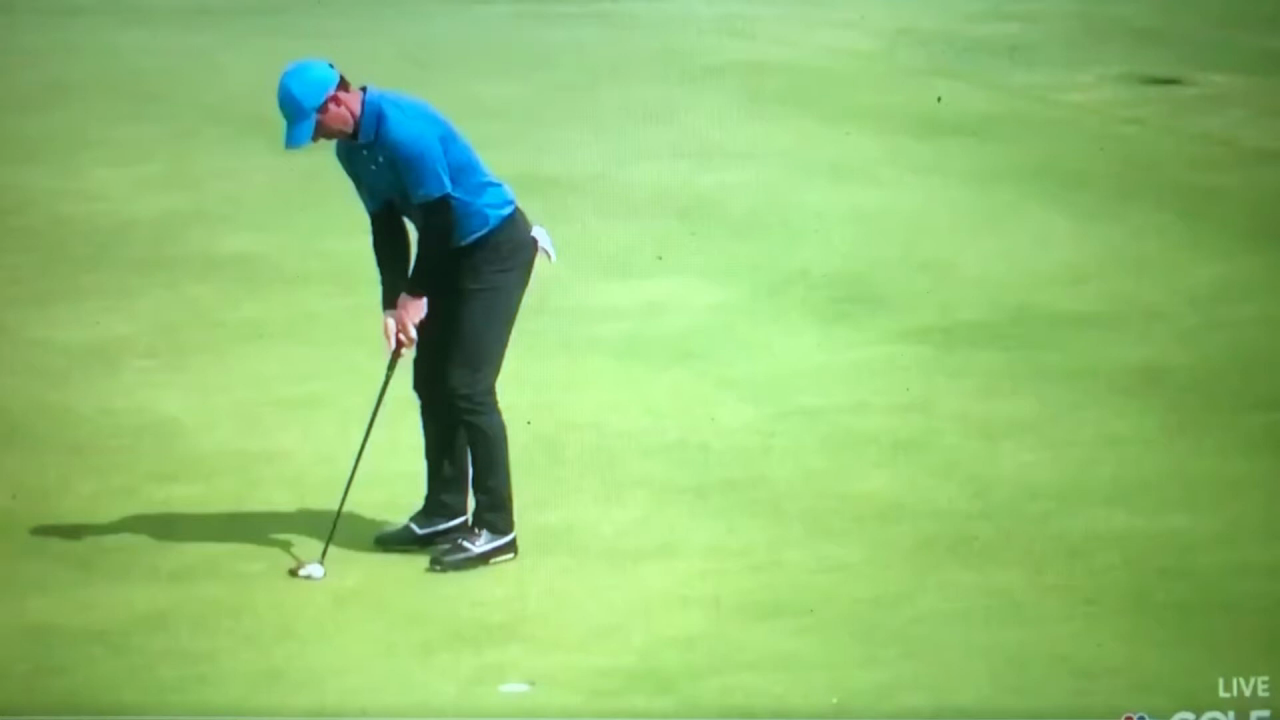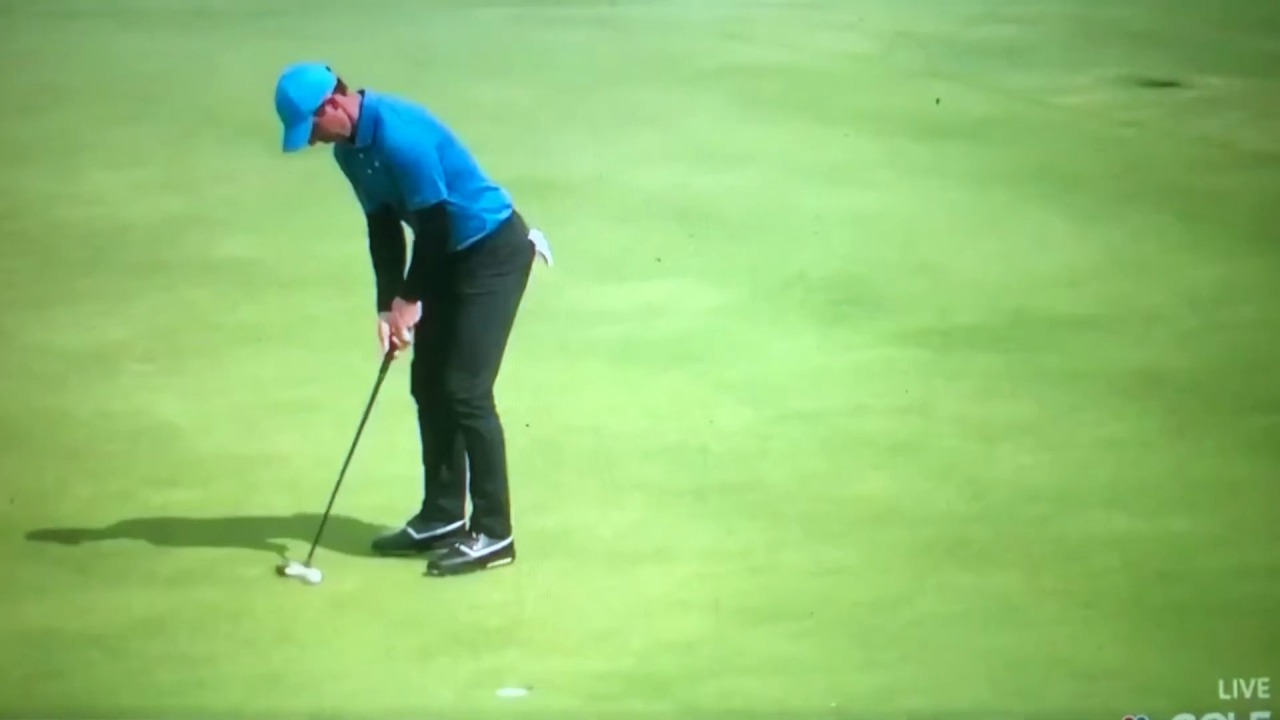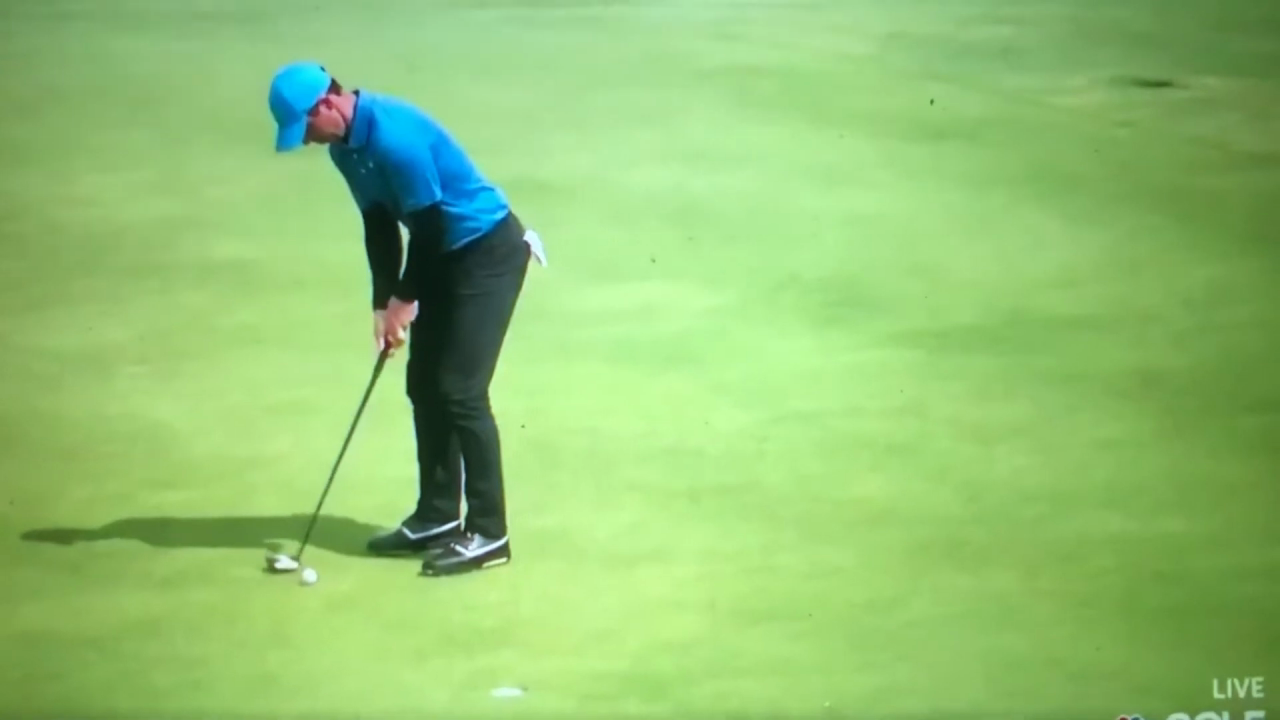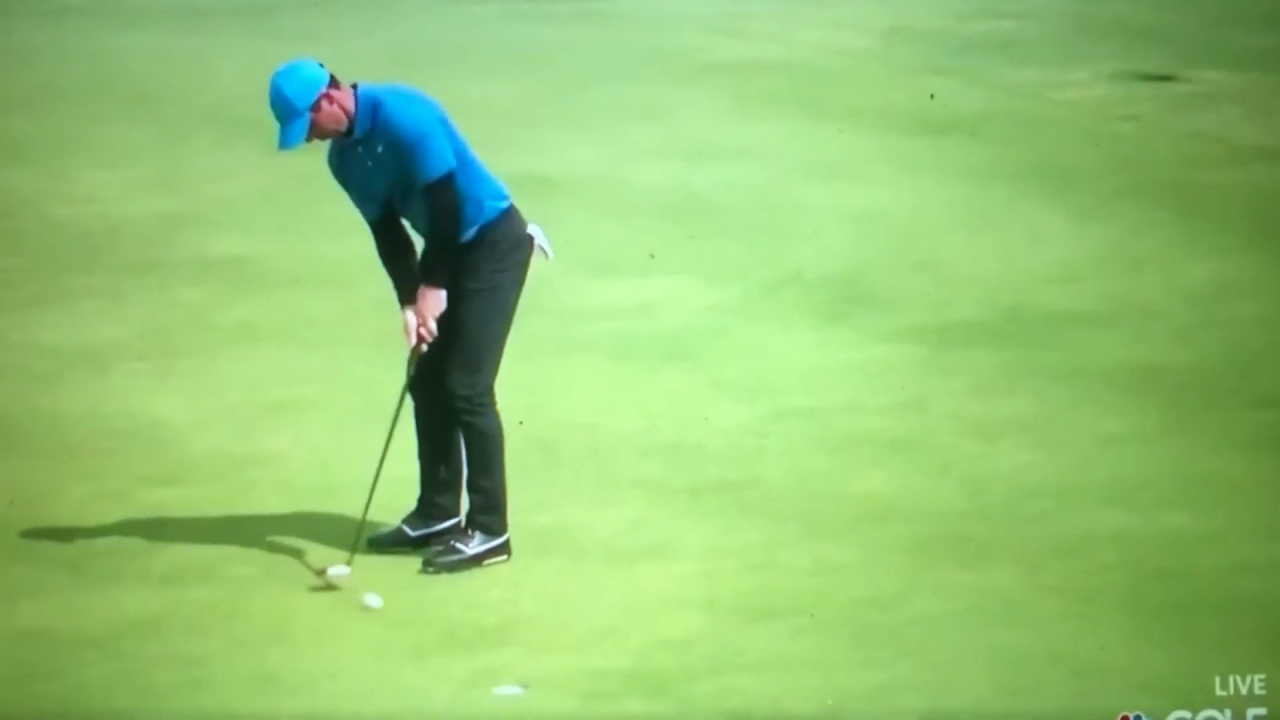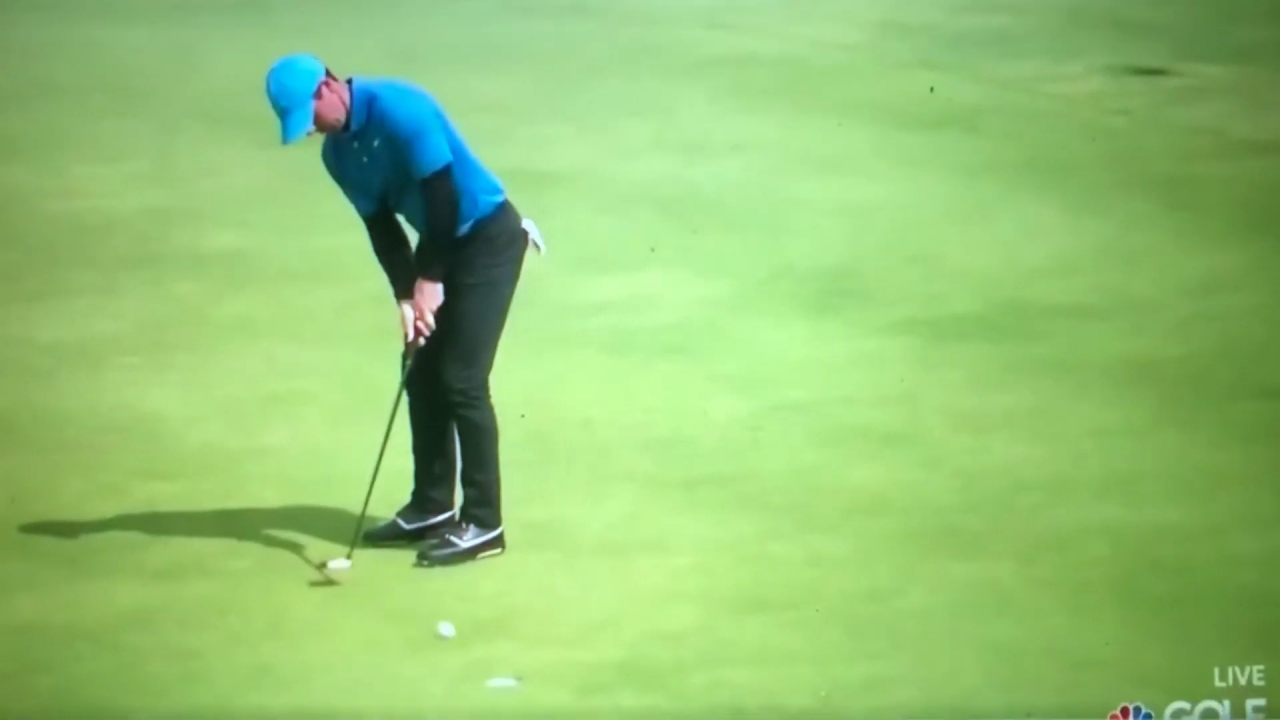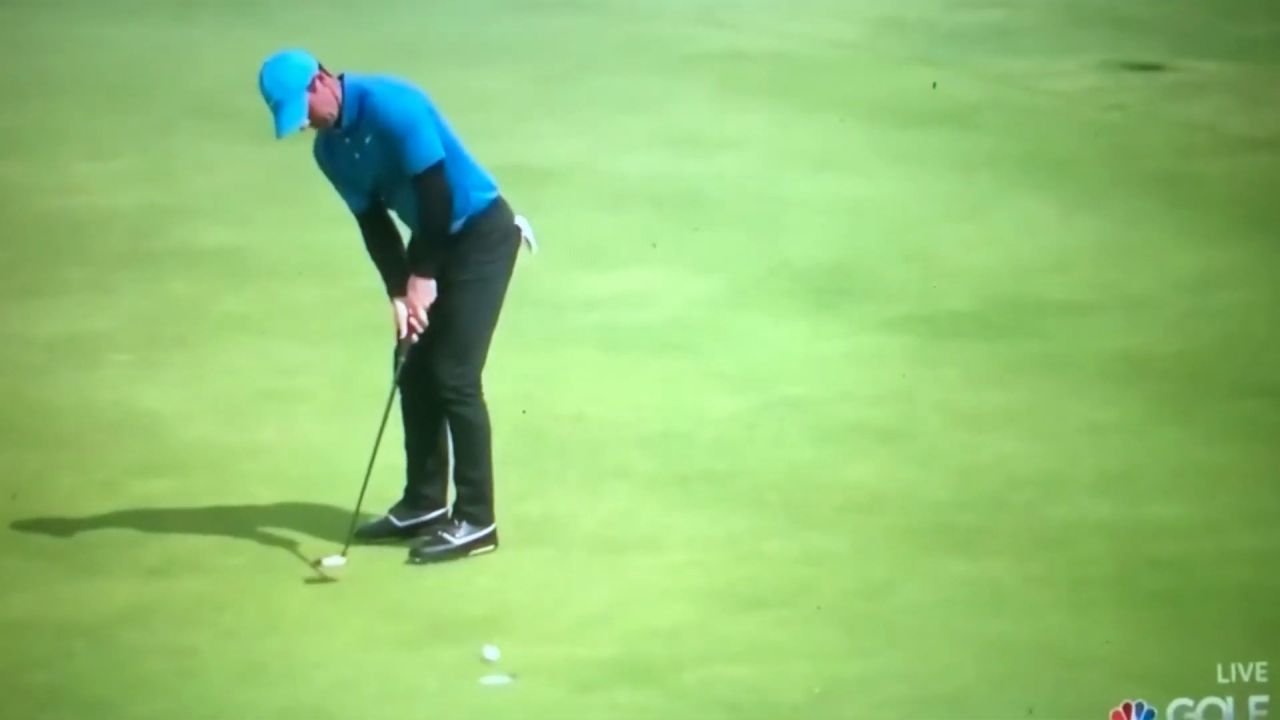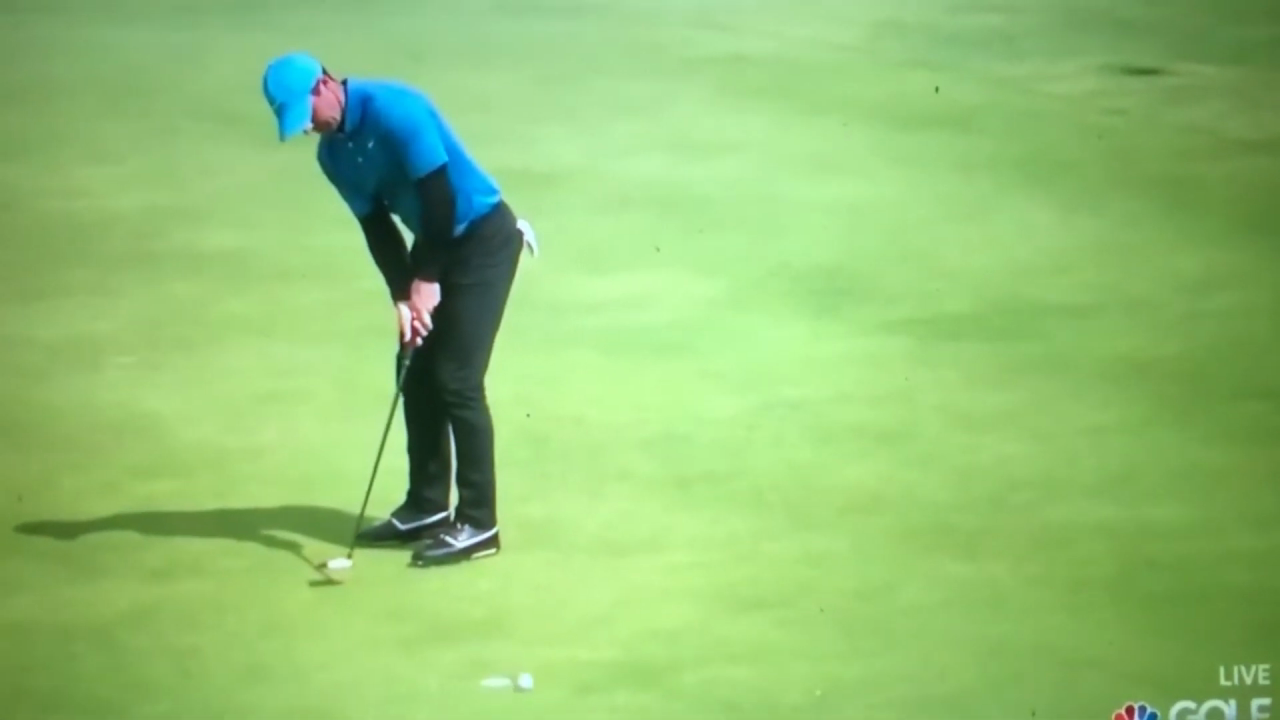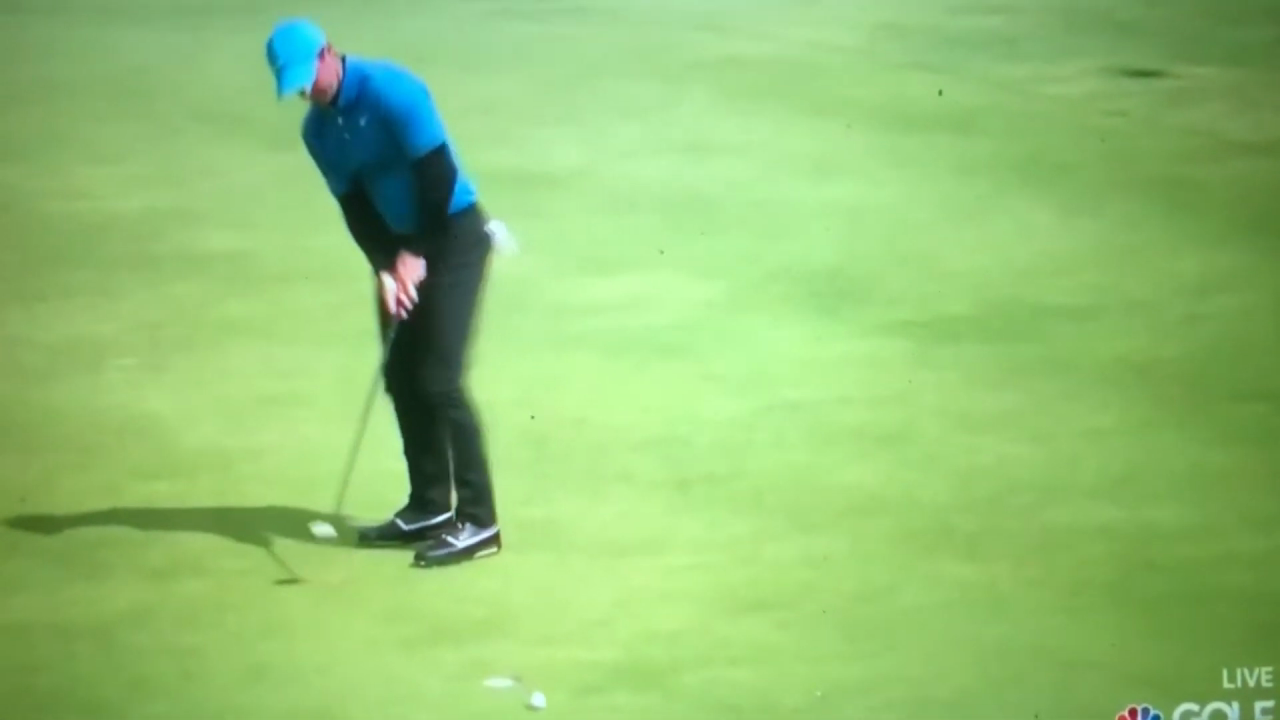
dt=0.4s
person 1, frame 1
left shoulder: (403, 127)
right shoulder: (351, 149)
left elbow: (438, 215)
right elbow: (386, 226)
left wrist: (416, 294)
right wrist: (392, 305)
left hip: (495, 246)
right hip: (450, 250)
left knee: (467, 386)
right knee: (431, 381)
left ankle: (495, 528)
right ankle: (445, 510)
person 1, frame 2
left shoulder: (400, 134)
right shoulder: (348, 150)
left elbow: (433, 221)
right elbow: (383, 227)
left wrist: (409, 299)
right wrist: (387, 305)
left hip: (492, 250)
right hip: (448, 254)
left knee: (464, 390)
right knee: (428, 386)
left ankle: (494, 532)
right ankle: (443, 515)
person 1, frame 3
left shoulder: (393, 135)
right shoulder: (345, 150)
left elbow: (428, 225)
right elbow: (379, 225)
left wrist: (405, 300)
right wrist: (383, 304)
left hip: (489, 251)
right hip: (446, 255)
left knee: (460, 391)
right knee: (424, 385)
left ankle: (489, 533)
right ankle: (438, 515)
person 1, frame 4
left shoulder: (400, 113)
right shoulder: (343, 157)
left elbow: (446, 200)
right elbow: (387, 230)
left wrist: (432, 286)
right wrist: (409, 301)
left hip: (492, 243)
right hip: (446, 248)
left knee: (466, 386)
right knee: (427, 382)
left ankle: (489, 530)
right ankle: (438, 513)
person 1, frame 5
left shoulder: (396, 106)
right shoulder: (337, 153)
left elbow: (443, 192)
right elbow: (381, 225)
left wrist: (430, 279)
right wrist: (405, 295)
left hip: (487, 236)
right hip: (440, 242)
left knee: (461, 380)
right knee: (421, 375)
left ankle: (483, 523)
right ankle: (432, 506)
person 1, frame 6
left shoulder: (389, 103)
right shoulder: (329, 148)
left elbow: (436, 189)
right elbow: (373, 222)
left wrist: (423, 276)
right wrist: (398, 292)
left hip: (480, 233)
right hip: (433, 238)
left knee: (453, 376)
right knee: (414, 371)
left ankle: (476, 520)
right ankle: (425, 503)
person 1, frame 7
left shoulder: (393, 108)
right shoulder: (332, 152)
left elbow: (440, 195)
right elbow: (377, 226)
left wrist: (426, 279)
right wrist: (403, 296)
left hip: (483, 237)
right hip: (435, 245)
left knee: (456, 380)
right knee: (417, 375)
left ankle: (478, 523)
right ankle: (427, 505)
person 1, frame 8
left shoulder: (391, 89)
right shoulder: (318, 129)
left elbow: (440, 174)
right elbow: (355, 206)
left wrist: (417, 254)
right wrist: (385, 269)
left hip: (453, 236)
right hip: (400, 247)
left knee: (437, 380)
right knee: (403, 379)
left ankle: (479, 521)
right ankle: (430, 506)
